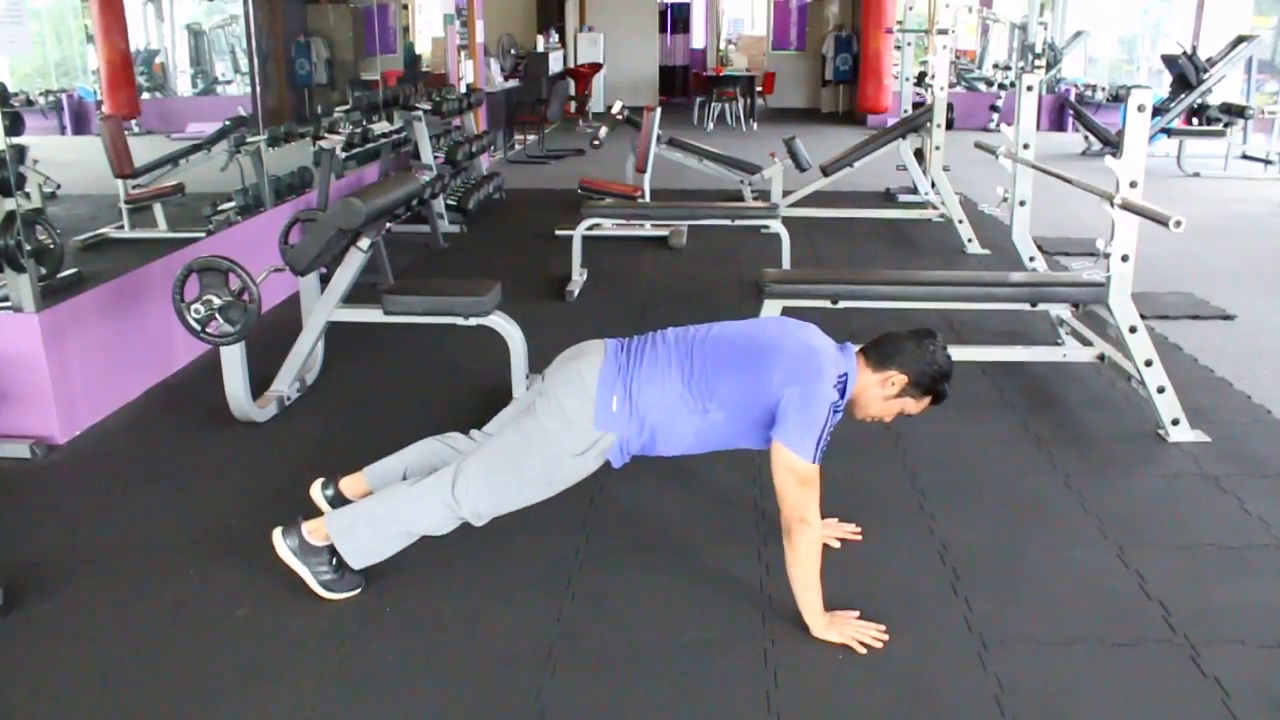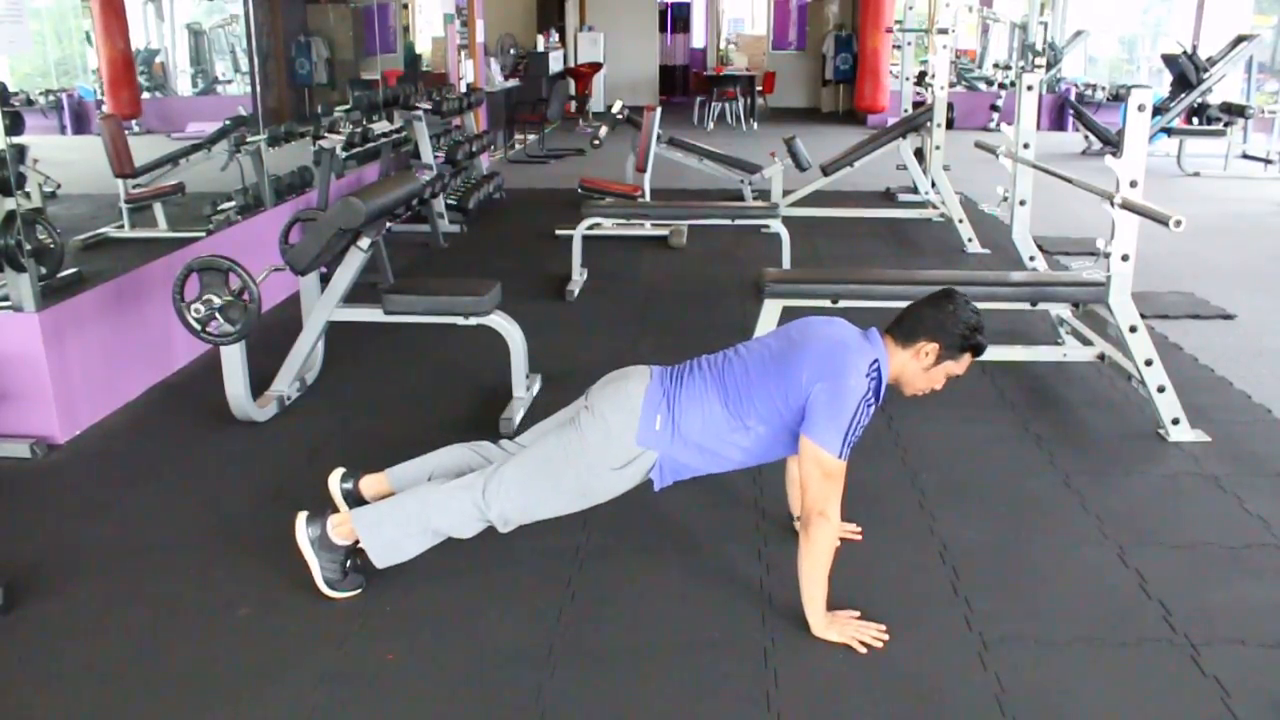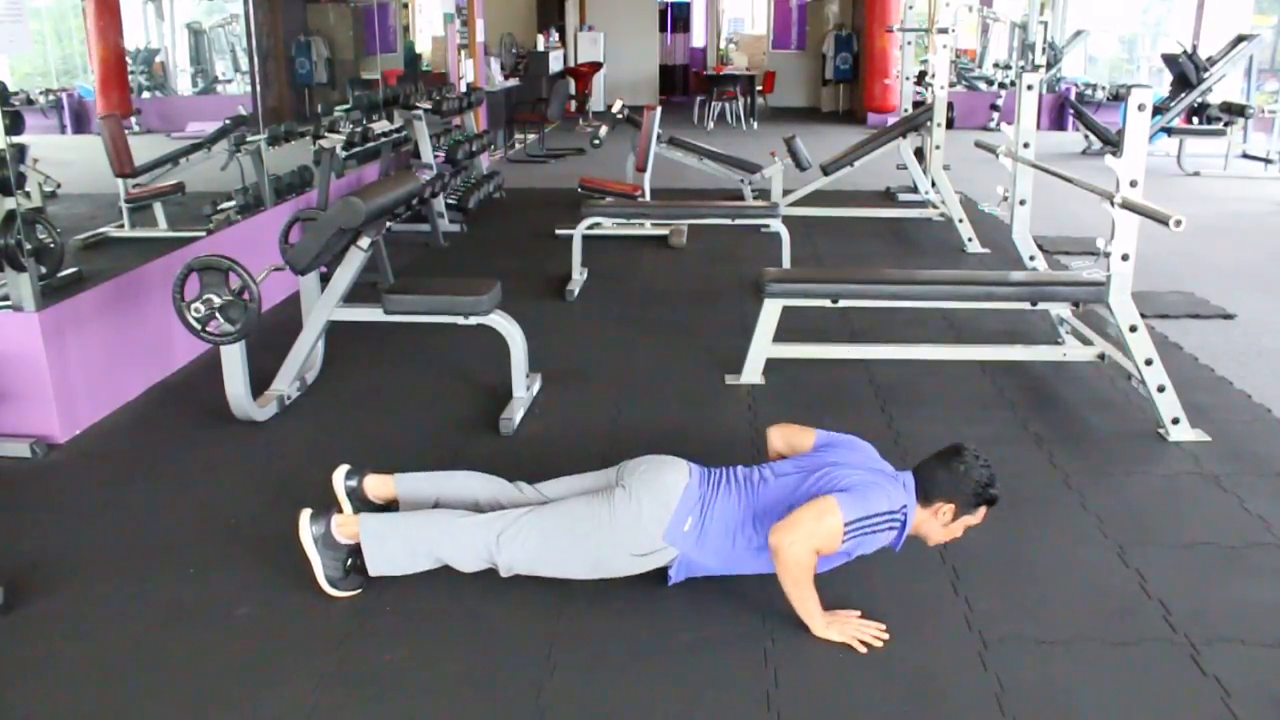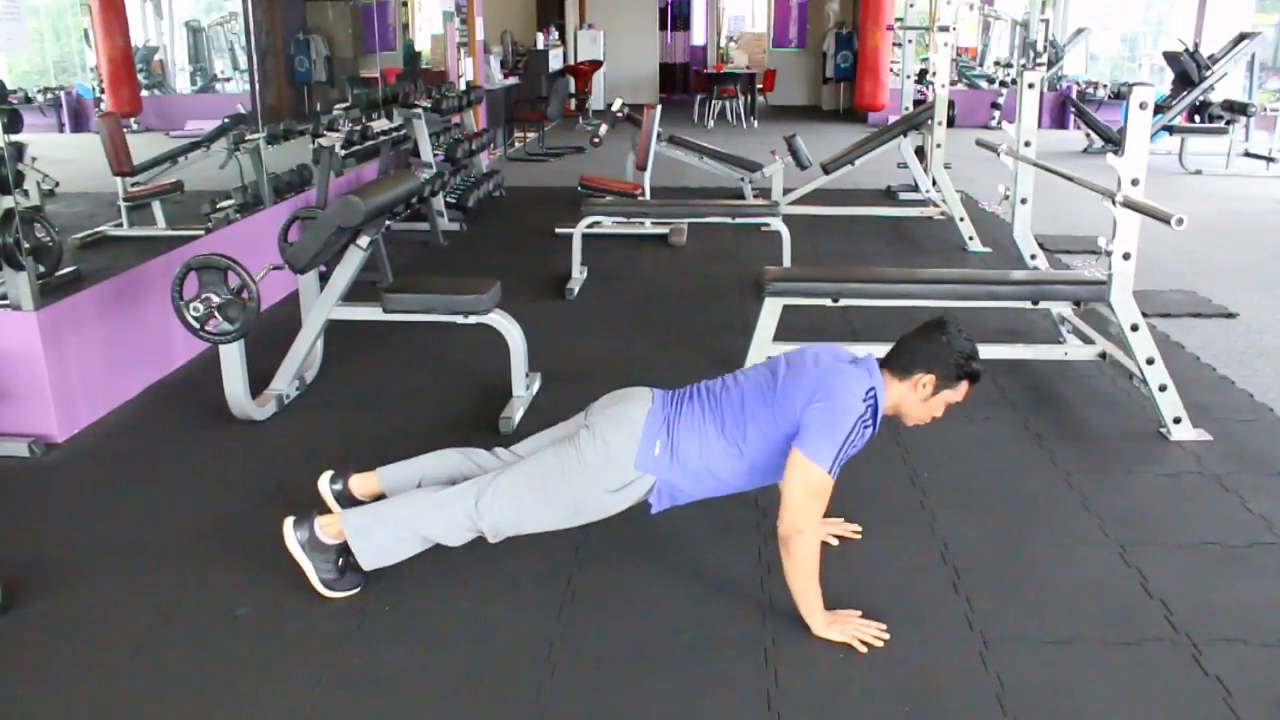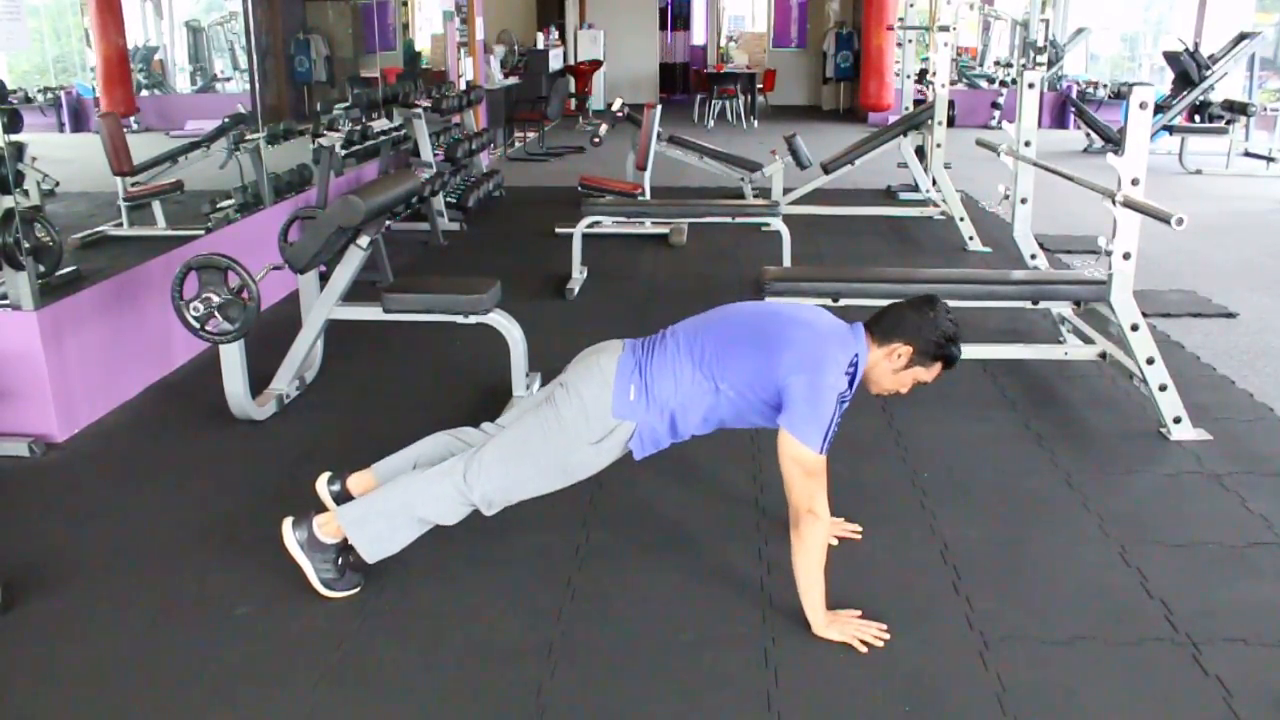
dt=1s
person 1, frame 1
left shoulder: (817, 349)
right shoulder: (819, 389)
right elbow: (797, 519)
left wrist: (805, 520)
right wrist: (817, 619)
left hip: (597, 371)
right hip: (601, 410)
left knee: (477, 449)
right knee: (469, 491)
left ankle: (348, 489)
right ankle: (315, 537)
person 1, frame 2
left shoulder: (840, 337)
right shoulder: (853, 382)
right elbow: (824, 512)
left wrist: (803, 517)
right wrist: (819, 618)
left hip: (638, 397)
right hip: (639, 435)
left knee: (501, 460)
right knee: (495, 498)
left ankle: (364, 487)
right ankle: (334, 532)
person 1, frame 3
left shoulder: (866, 460)
right shoulder: (883, 506)
left elbow: (778, 435)
right elbow: (786, 541)
right wrist: (818, 620)
left hip: (667, 484)
right hip: (663, 524)
left knee: (518, 502)
right knee: (502, 540)
left ankle: (371, 488)
right ankle: (343, 531)
person 1, frame 4
left shoulder: (843, 365)
right shoulder: (849, 407)
right elbow: (791, 528)
left wrist: (811, 513)
right wrist: (818, 617)
left hip: (639, 417)
right hip: (635, 458)
left knee: (496, 468)
right knee: (485, 506)
left ankle: (356, 487)
right ankle: (327, 532)
person 1, frame 5
left shoulder: (829, 332)
right shoulder: (826, 373)
left elbow: (799, 465)
right elbow: (806, 508)
left wrist: (814, 516)
right wrist: (821, 617)
left hip: (617, 376)
right hip: (619, 407)
left knee: (488, 446)
right knee: (480, 480)
left ankle: (353, 485)
right ankle: (325, 530)
